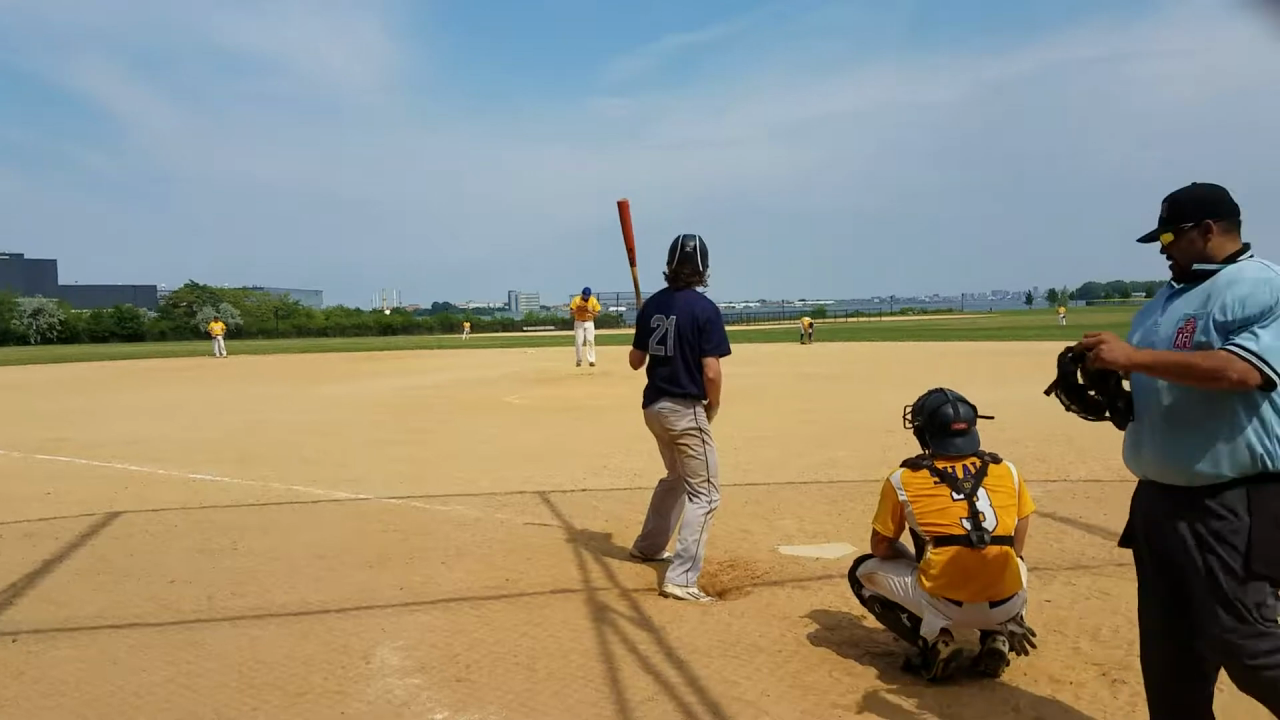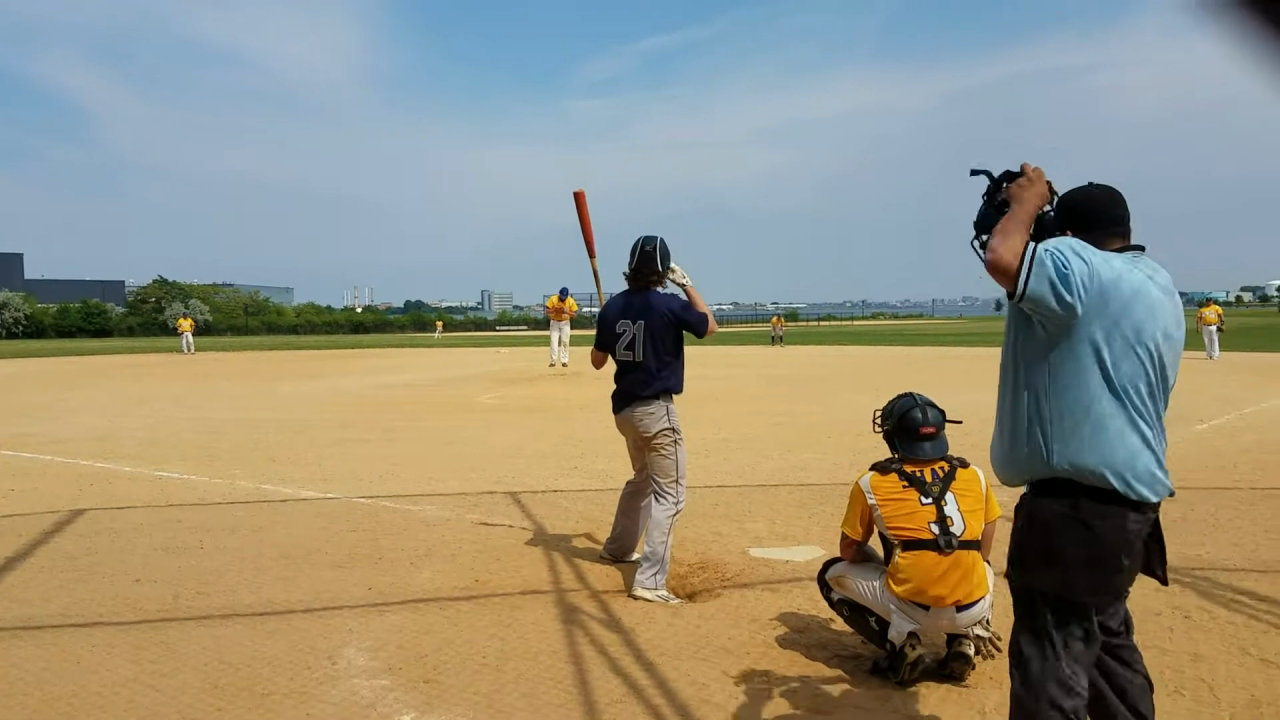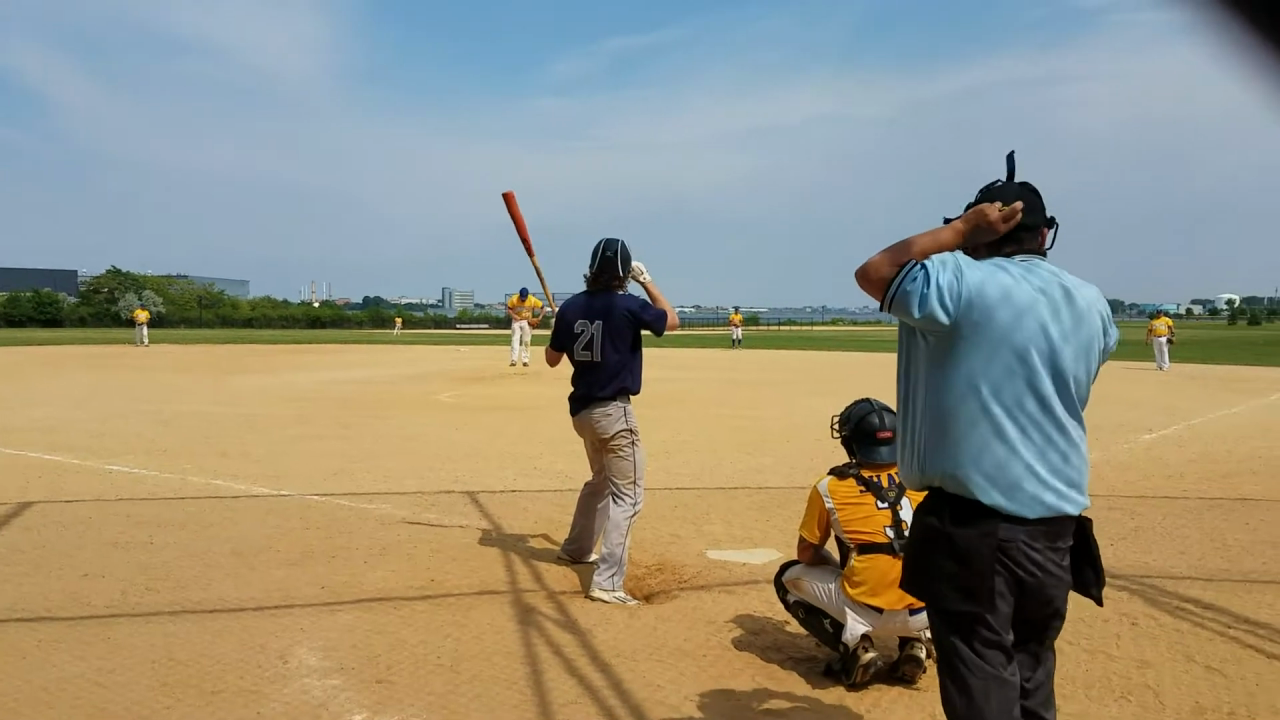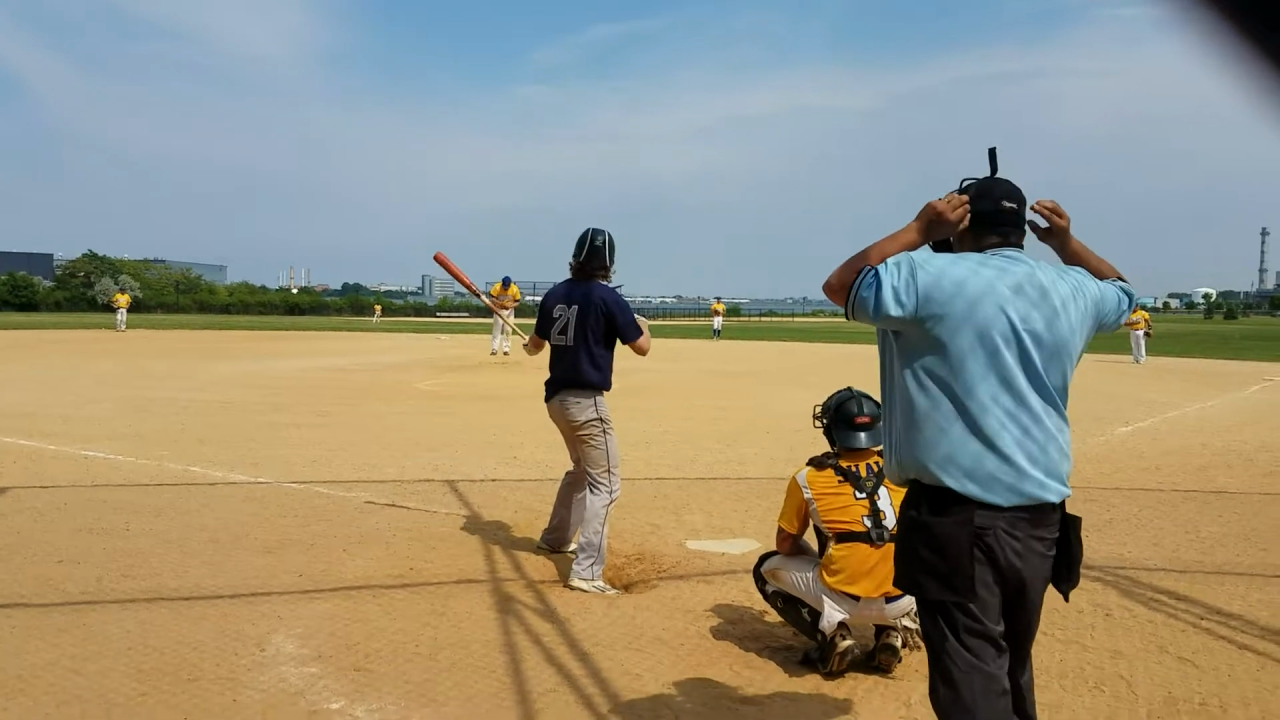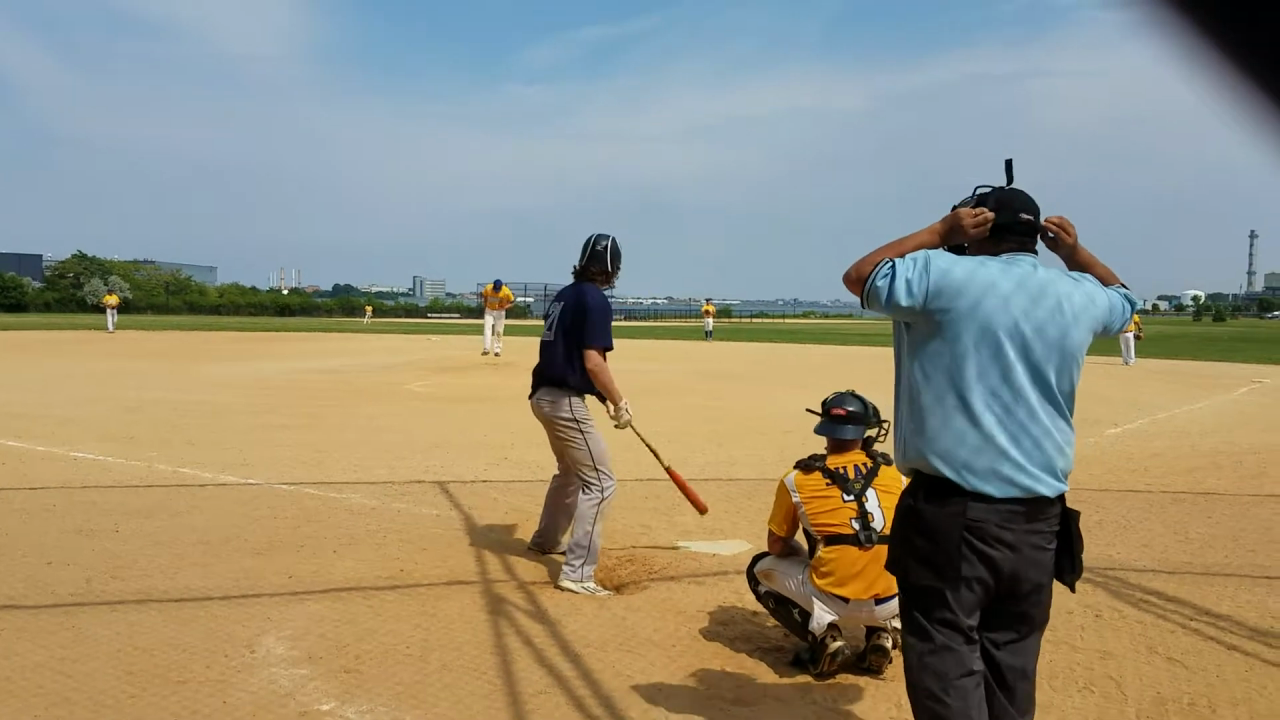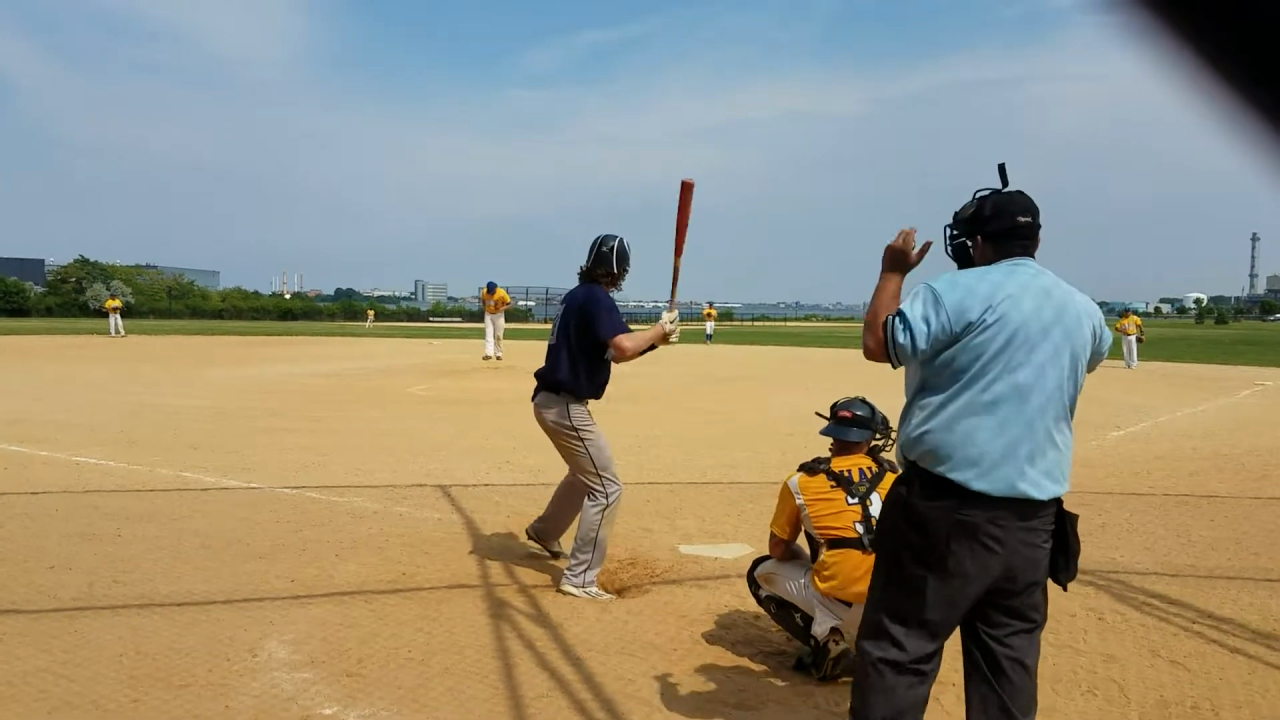
dt=0.5s
person 1, frame 1
right shoulder: (1168, 296)
left wrist: (1134, 356)
right wrist: (1112, 368)
right hip: (1162, 496)
left knee: (1236, 630)
right knee: (1168, 631)
person 1, frame 2
left shoulder: (1079, 269)
right shoulder: (1158, 283)
left elbow: (1003, 260)
left wrist: (1026, 200)
left hip: (1079, 502)
right hip: (1127, 499)
left knee: (1053, 656)
right knee: (1105, 636)
person 1, frame 3
left shoulder: (963, 282)
right shoulder: (1090, 300)
left elbow: (872, 273)
left wrist: (960, 232)
left hip: (971, 521)
right hip: (1055, 520)
right knee: (1029, 667)
person 1, frame 4
left shoulder: (930, 277)
right shoulder: (1069, 290)
left elbow: (839, 287)
right elbow: (1120, 295)
left wrist: (919, 230)
right wrist: (1068, 244)
left hip: (955, 513)
right hip: (1038, 511)
left knee: (969, 666)
right knee: (1011, 656)
person 1, frame 5
left shoulder: (946, 275)
right shoulder: (1076, 296)
left elbow: (859, 277)
right elbow: (1122, 299)
left wrist: (939, 233)
right wrist: (1074, 252)
left hip: (952, 508)
right hip: (1037, 512)
left knee: (945, 654)
right knee: (1013, 651)
person 1, frame 6
left shoulder: (956, 293)
right shoulder: (1083, 309)
left elbow: (881, 347)
left wrist: (893, 273)
left hip: (945, 507)
right hip: (1031, 516)
left knee: (899, 642)
right knee: (1009, 652)
person 2, frame 1
left shoulder: (651, 305)
right shoulder: (704, 309)
left elbow: (636, 361)
right elbow: (711, 372)
right wrist: (712, 409)
left hip: (654, 406)
right hip: (685, 409)
left knee: (676, 477)
right knee: (704, 493)
left ankle: (649, 546)
right ankle: (681, 579)
person 2, frame 2
left shoulder: (612, 307)
right shoulder: (669, 306)
left elbow: (597, 362)
right elbow: (710, 326)
right wrist: (686, 285)
left hip: (624, 408)
right hip: (656, 409)
left knee: (642, 478)
right knee: (669, 494)
left ankle: (618, 548)
right ankle: (650, 581)
person 2, frame 3
left shoulder: (570, 307)
right shoulder: (628, 306)
left elbow: (552, 359)
right elbow: (672, 321)
right wrist: (646, 280)
left hip: (582, 409)
right hip: (613, 411)
left knee: (601, 479)
right knee: (627, 495)
left ankle: (575, 549)
right ankle: (607, 582)
person 2, frame 4
left shoulder: (555, 295)
right shoulder: (606, 297)
left elbow: (535, 344)
right elbow: (642, 346)
left wrist: (531, 345)
right wrist: (643, 325)
left hip: (557, 396)
right hip: (586, 400)
left knee: (582, 469)
right knee: (605, 483)
left ankle: (556, 538)
right ankle: (586, 571)
person 2, frame 5
left shoulder: (563, 296)
right shoulder: (595, 300)
right elbow: (593, 362)
left wrist: (606, 397)
right wrist: (619, 403)
left hip: (545, 394)
right hip: (566, 400)
left knee: (570, 470)
right knee: (599, 483)
left ankle: (547, 539)
right ankle: (577, 573)
person 2, frame 6
left shoulder: (579, 296)
right shoulder: (596, 298)
left elbow: (615, 351)
right elbow: (623, 347)
left wrist: (655, 338)
right wrist: (660, 325)
left hip: (551, 400)
right hip: (566, 406)
left knee: (584, 474)
right knee: (606, 488)
left ankle: (544, 531)
right ankle: (579, 579)
person 3, frame 1
left shoulder: (904, 480)
right shoulder: (1007, 471)
left elbow: (881, 549)
right elbow: (1015, 549)
left hip: (944, 606)
right hip: (1005, 605)
left knee: (864, 571)
left ankle: (933, 640)
right ankle: (997, 636)
person 3, frame 2
left shoulder: (872, 483)
right shoulder: (974, 475)
left elbow: (850, 551)
right elbow: (983, 550)
left hip: (912, 610)
right hip: (972, 609)
left knee: (832, 574)
left ankle: (901, 644)
right ankle: (963, 640)
person 3, frame 3
left shoulder: (829, 488)
left elbow: (807, 554)
left hip: (865, 612)
right hip: (923, 613)
left knee: (789, 576)
left ankle: (854, 647)
right ankle: (914, 643)
person 3, frame 4
left shoulder: (809, 477)
left elbow: (785, 545)
left hip: (844, 599)
right hip: (900, 602)
left knee: (767, 568)
left ankle: (832, 636)
right ankle: (891, 632)
person 3, frame 5
left shoulder: (798, 479)
right shoulder: (893, 472)
left elbow: (777, 546)
left hip: (833, 602)
right hip: (890, 603)
left knee: (761, 568)
left ankle: (824, 638)
right ankle: (882, 633)
person 3, frame 6
left shoulder: (801, 482)
right shoulder: (895, 477)
left elbow: (778, 550)
left hip: (835, 605)
left knee: (761, 572)
left ankle: (826, 643)
